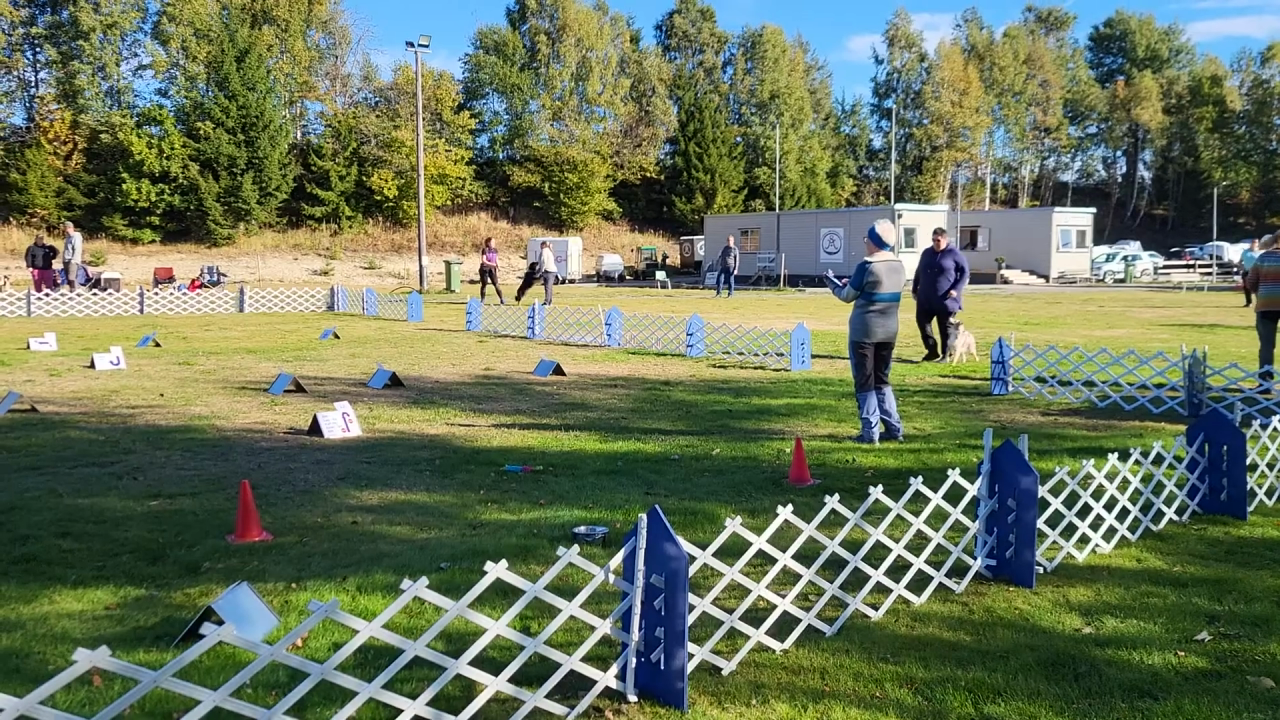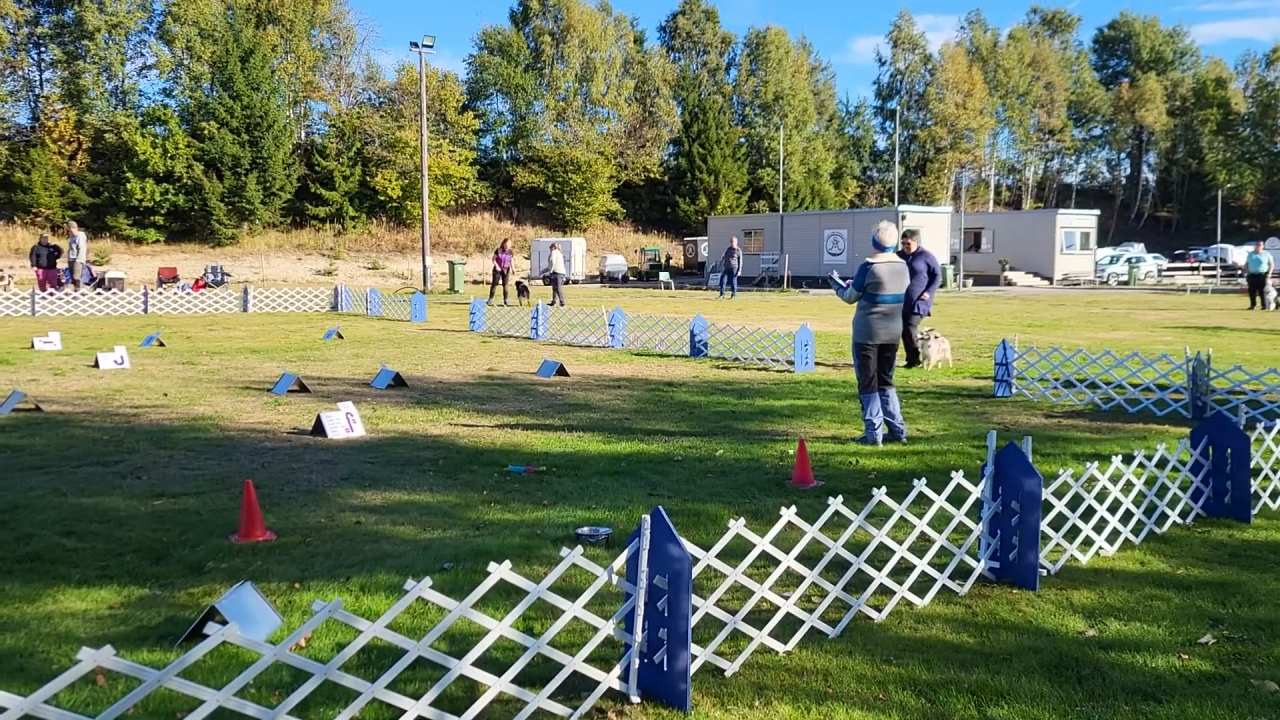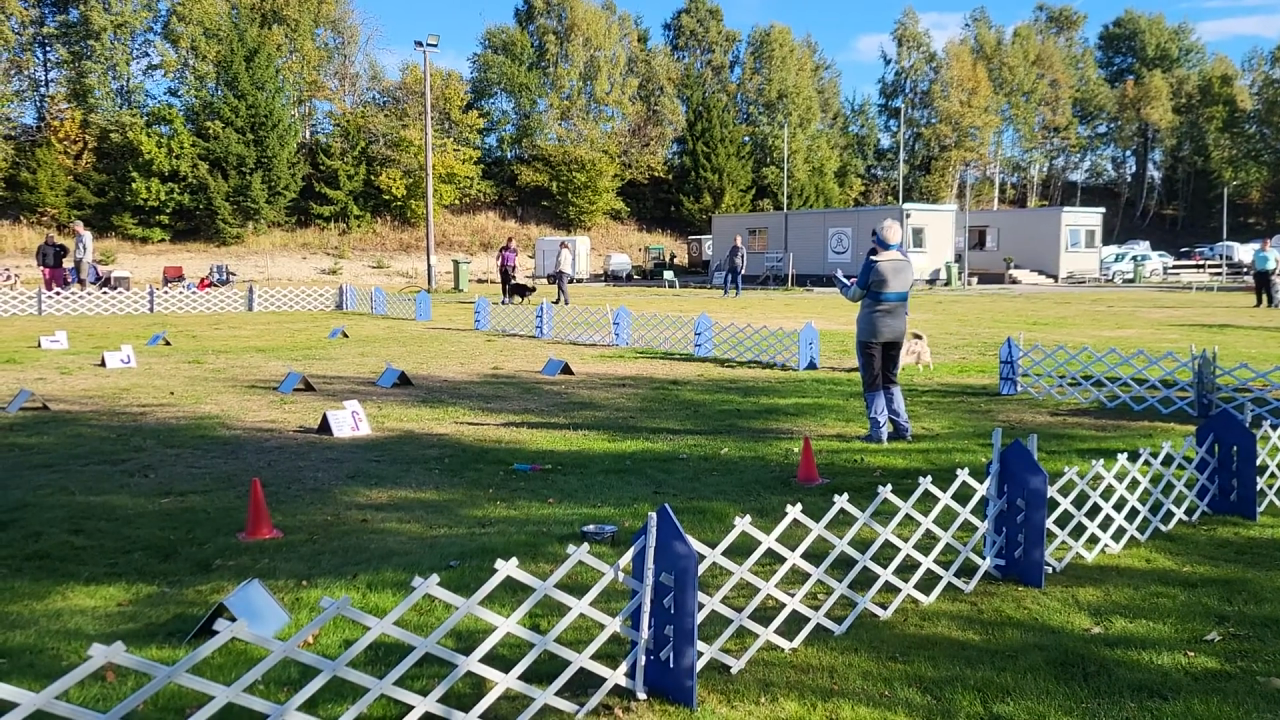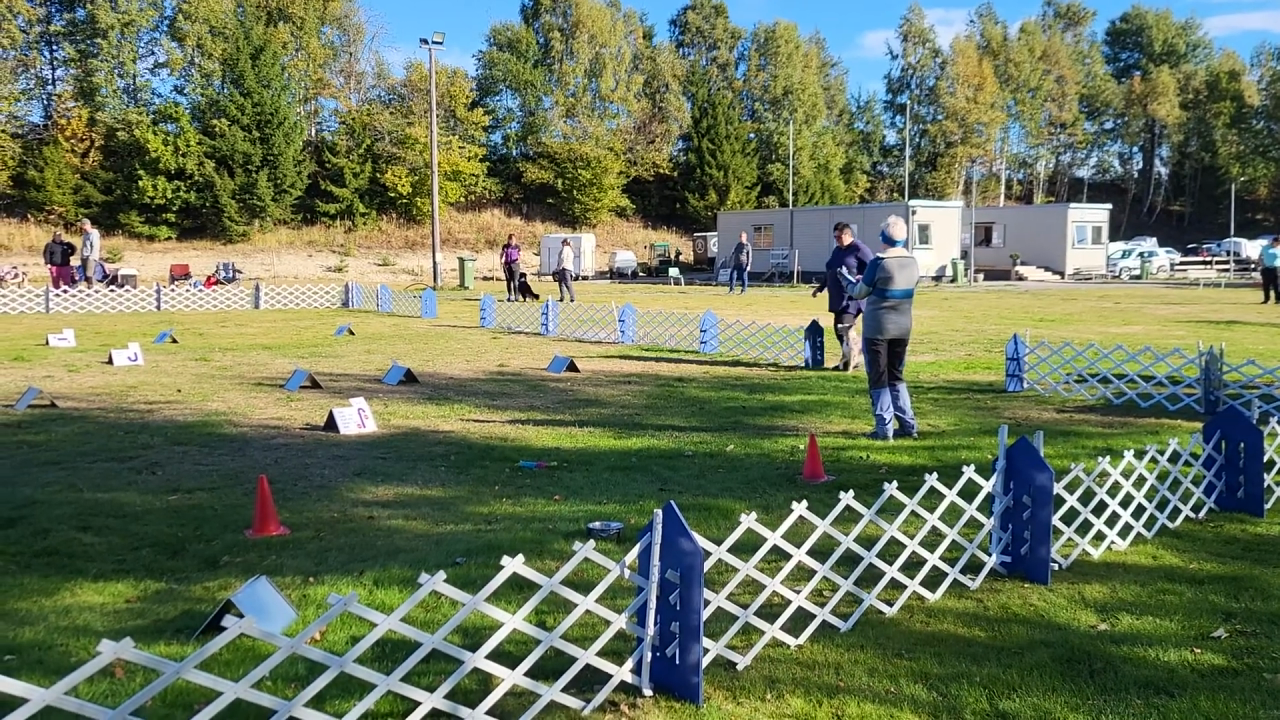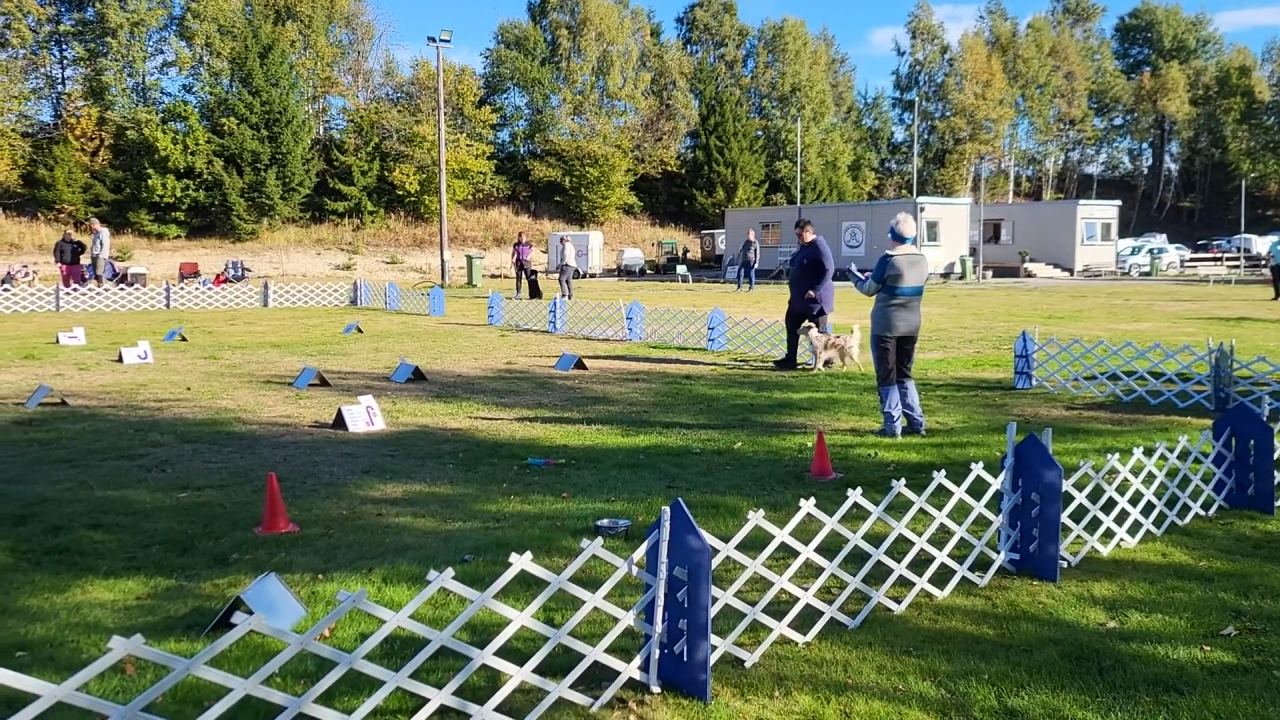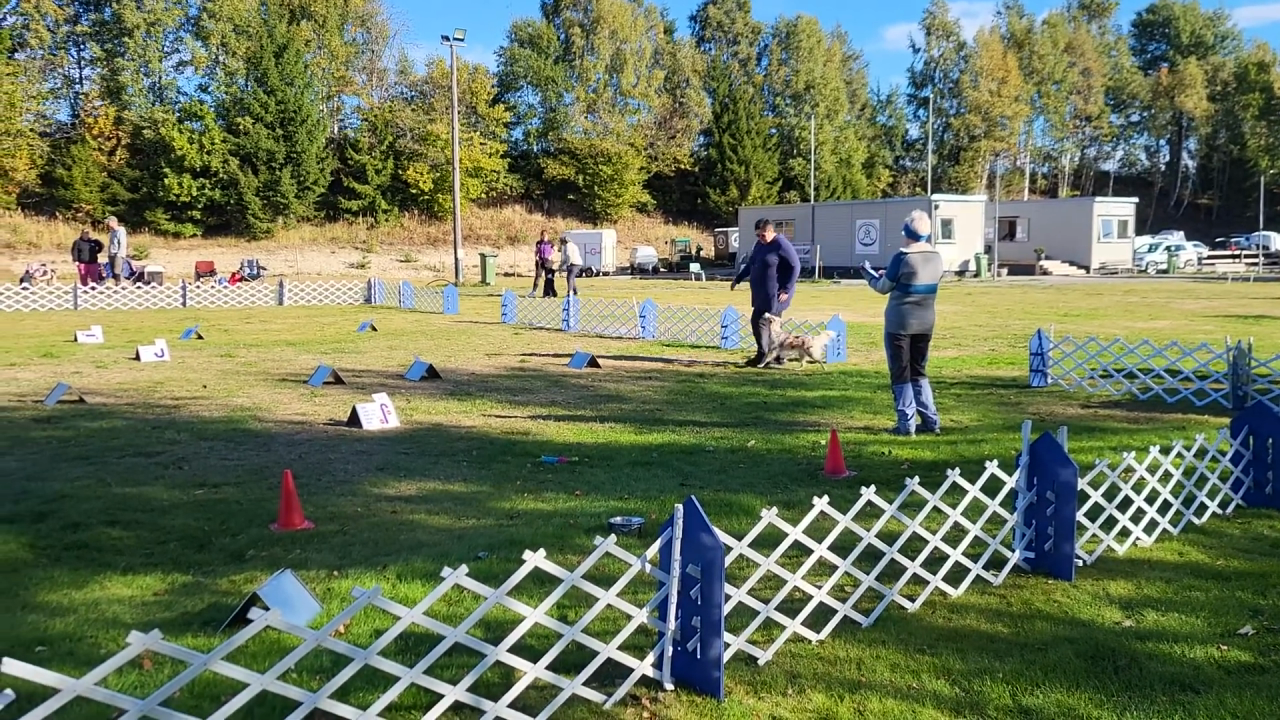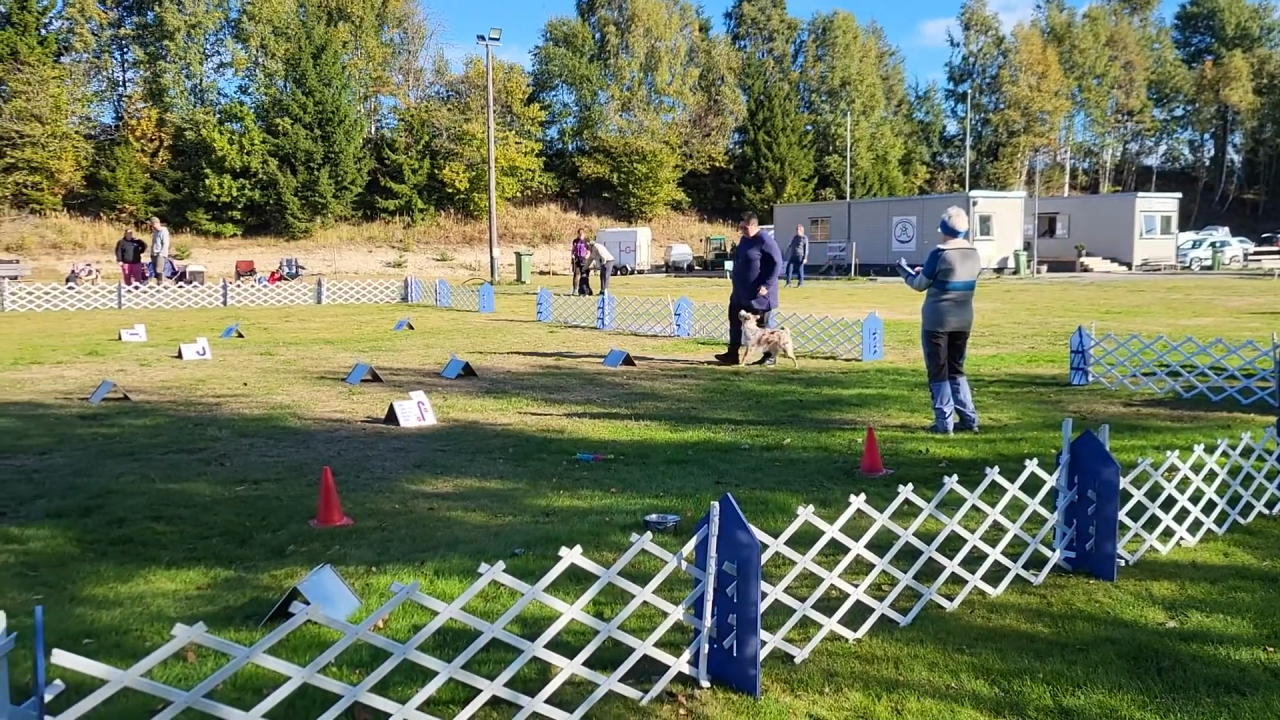
dt=0.5s
person 1, frame 1
left shoulder: (867, 266)
right shoulder: (899, 267)
left elbow: (847, 296)
left wrist: (832, 283)
right wrist: (851, 283)
left hip: (864, 331)
right hip: (889, 331)
left knee: (864, 382)
right knee: (882, 380)
left ankle: (870, 433)
right ankle: (894, 429)
person 1, frame 2
left shoulder: (869, 267)
right shoulder: (903, 268)
left elbow: (850, 297)
left wrist: (837, 283)
left hip: (867, 332)
right hip: (892, 332)
left knee: (868, 384)
right knee: (886, 382)
left ankle: (873, 434)
right ankle: (897, 430)
person 1, frame 3
left shoulder: (872, 265)
right shoulder: (906, 266)
left elbow: (854, 296)
left wrist: (842, 282)
left hip: (871, 330)
right hip: (897, 331)
left knee: (872, 382)
right knee: (890, 380)
left ankle: (878, 432)
right ankle: (902, 428)
person 1, frame 4
left shoulder: (878, 263)
right shoulder: (912, 263)
left elbow: (859, 293)
left wrist: (846, 279)
left hip: (877, 327)
right hip: (902, 327)
left knee: (878, 379)
right knee: (896, 377)
left ankle: (884, 429)
right ankle: (908, 425)
person 1, frame 5
left shoulder: (888, 260)
right shoulder: (922, 261)
left elbow: (869, 290)
left wrist: (856, 276)
right wrist: (874, 278)
left hip: (886, 325)
right hip: (911, 325)
left knee: (887, 377)
right knee: (904, 374)
left ankle: (892, 426)
right ankle: (916, 423)
person 1, frame 6
left shoulder: (902, 258)
right shoulder: (936, 258)
left elbow: (883, 288)
left wrist: (869, 274)
right wrist: (887, 275)
left hip: (899, 323)
right hip: (925, 323)
left knee: (901, 374)
right knee: (919, 372)
left ankle: (906, 424)
right ankle: (931, 421)
person 1, frame 7
left shoulder: (940, 254)
right shoulder: (974, 255)
left elbow: (920, 285)
left wrist: (905, 270)
right wrist: (924, 272)
left hip: (937, 320)
right hip: (963, 321)
left knee: (938, 372)
right knee: (956, 370)
left ankle: (944, 423)
right ankle: (969, 419)
